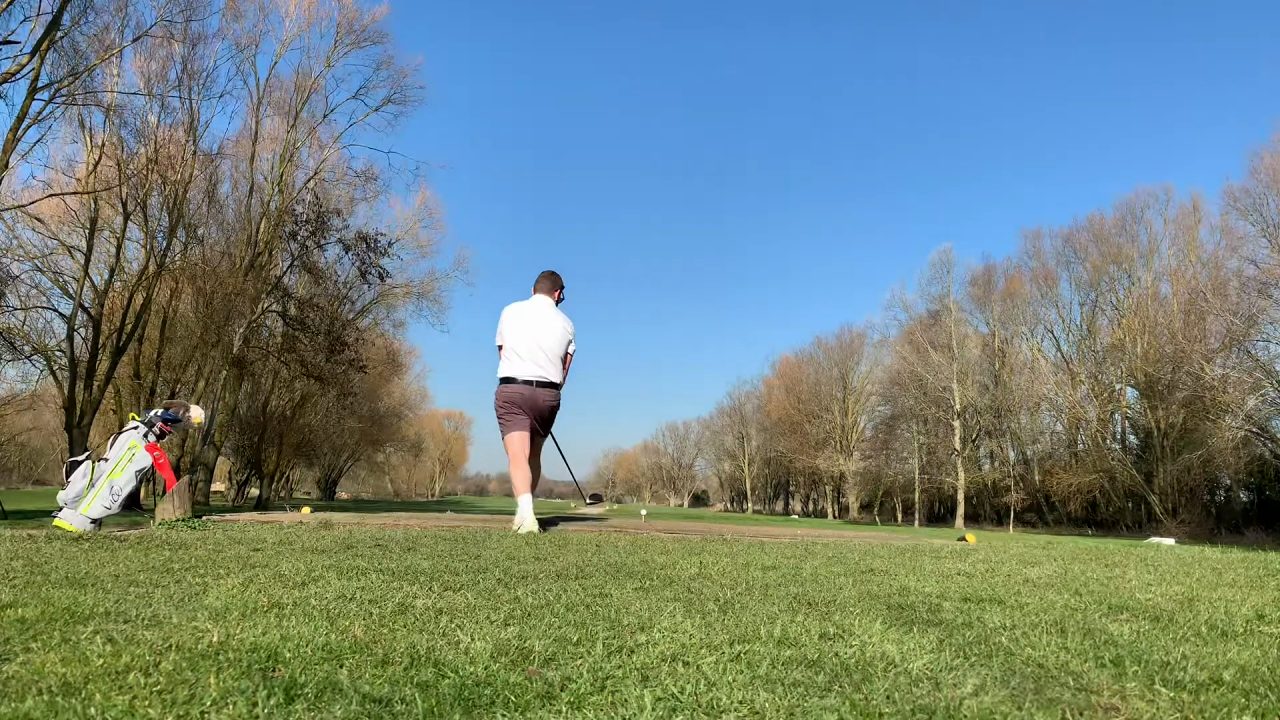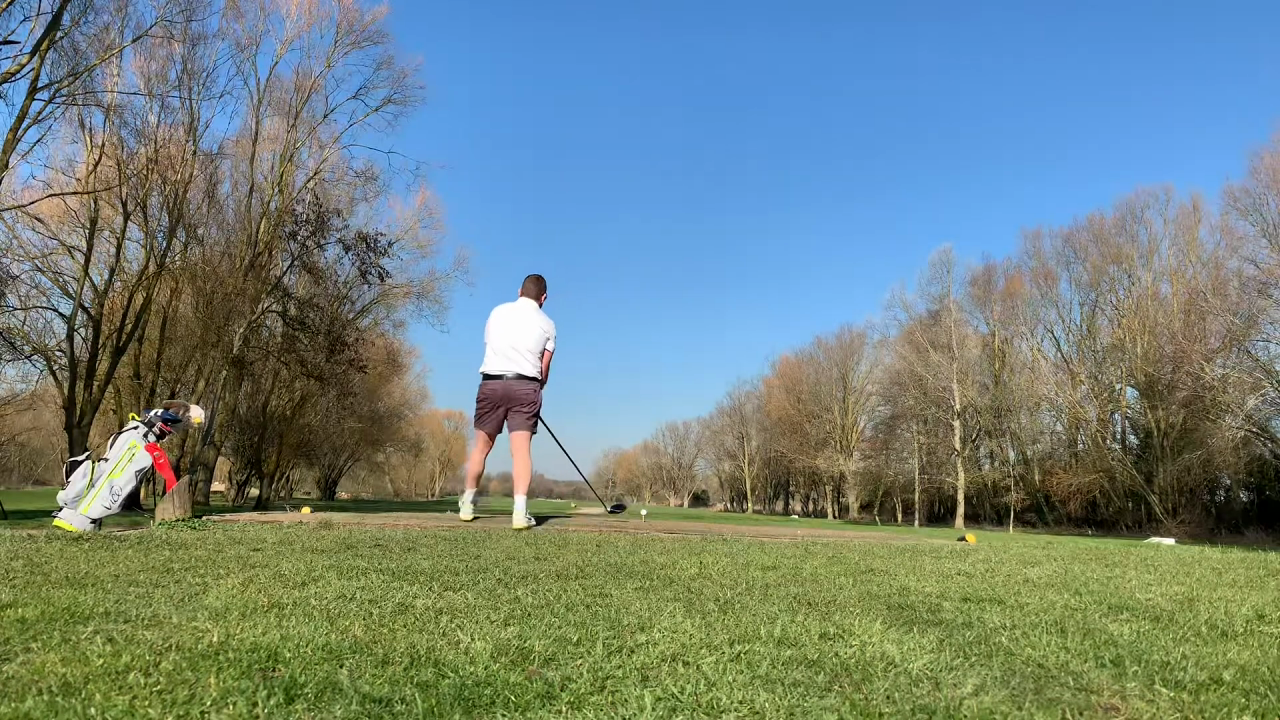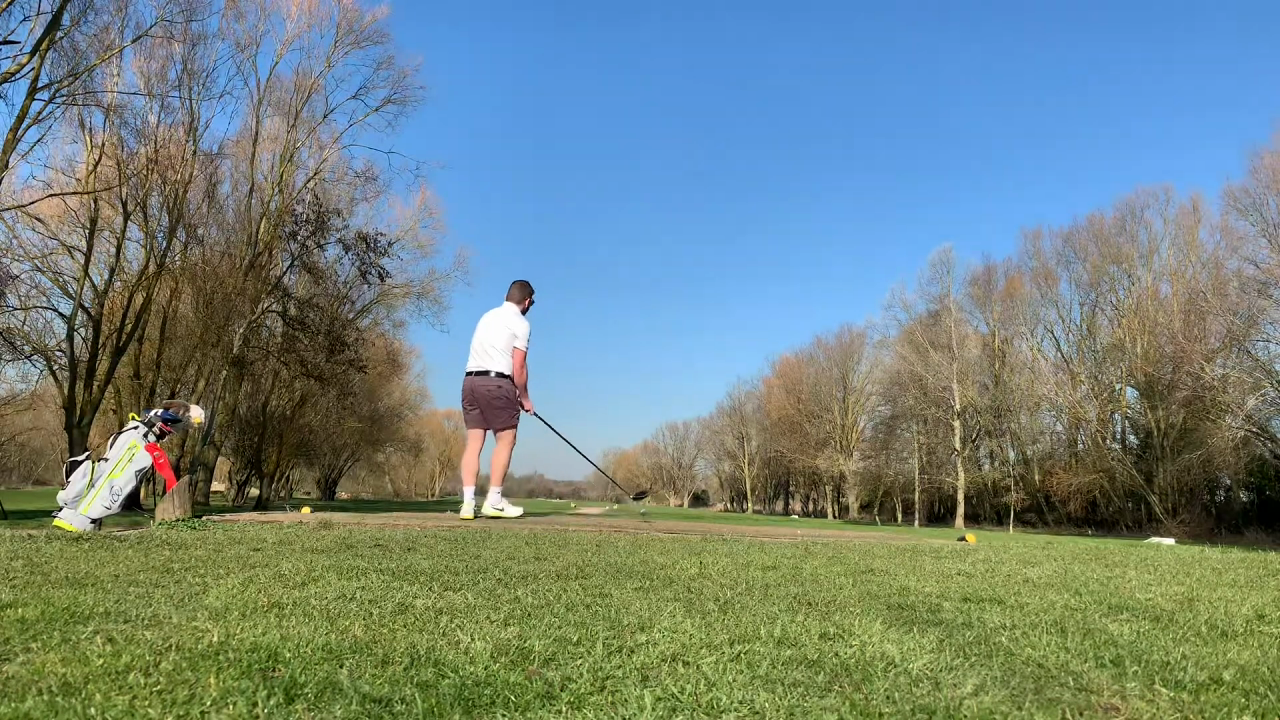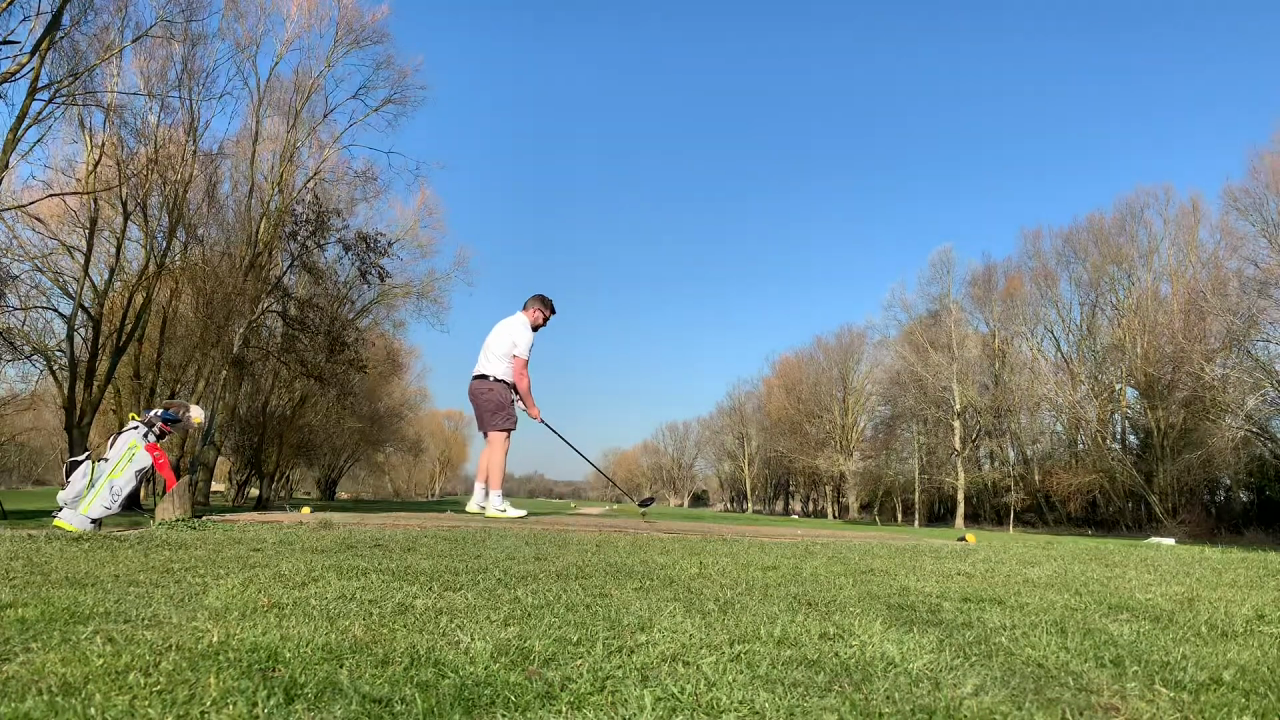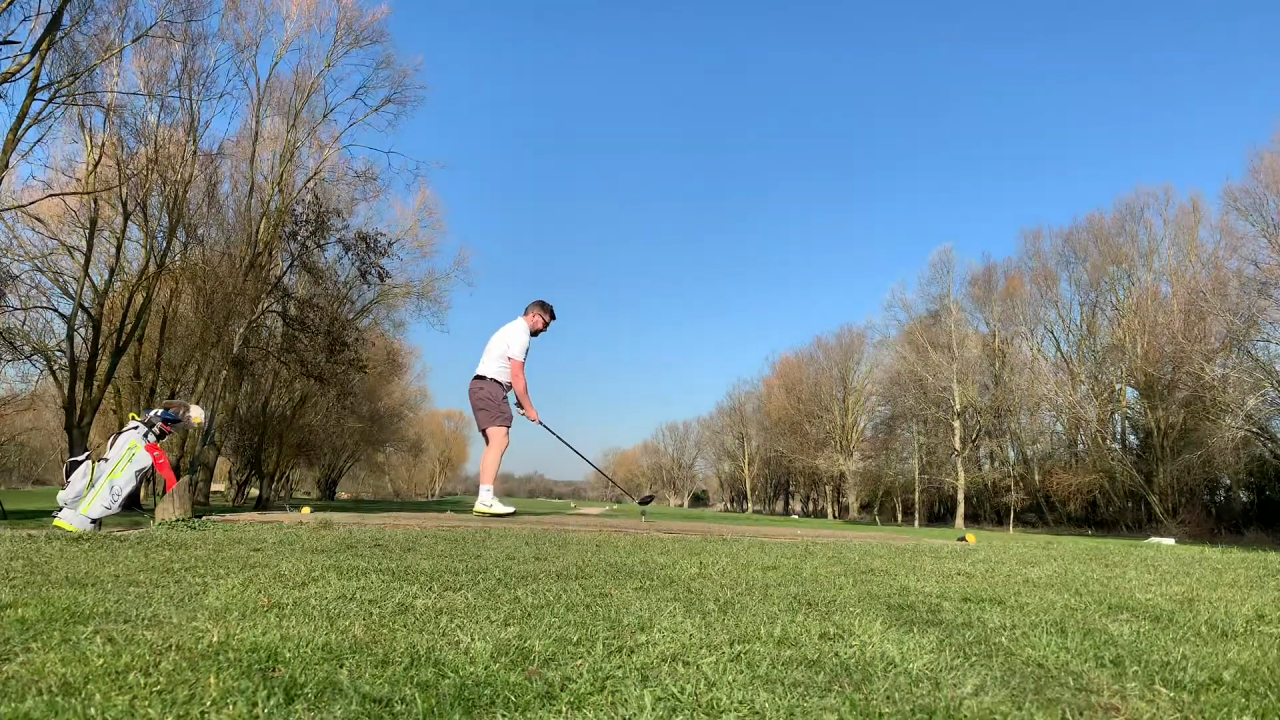
dt=0.5s
person 1, frame 1
left shoulder: (510, 311)
right shoulder: (565, 323)
left elbow: (502, 354)
right elbow: (564, 370)
left hip: (512, 390)
right hip: (548, 392)
left knee: (518, 457)
right knee: (533, 455)
left ankle: (526, 515)
right ankle: (525, 513)
person 1, frame 2
left shoulder: (497, 312)
right shoulder: (546, 324)
right elbow: (543, 369)
right wrist: (536, 394)
left hip: (492, 384)
right hip: (524, 387)
left knee: (481, 446)
right knee: (521, 451)
left ankle: (467, 503)
right ankle: (520, 510)
person 1, frame 3
left shoulder: (488, 316)
right shoulder: (520, 323)
right elbow: (518, 367)
left wrist: (514, 393)
right wrist: (524, 398)
left hip: (471, 381)
right hip: (496, 384)
left knee: (473, 443)
right knee: (505, 441)
left ankle: (468, 503)
right ankle: (494, 501)
person 1, frame 4
left shoulder: (508, 323)
right shoulder: (524, 332)
right elbow: (520, 375)
left wrist: (519, 397)
right wrist: (531, 406)
left hip: (479, 385)
right hip: (494, 388)
left knee: (492, 444)
right knee: (500, 444)
left ankle: (478, 499)
right ankle: (496, 504)
person 1, frame 5
left shoulder: (514, 329)
right shoulder: (520, 334)
right elbow: (517, 376)
left wrist: (521, 403)
right wrist: (529, 408)
left hip: (485, 388)
right hip: (488, 388)
left knee: (493, 443)
right knee: (499, 440)
left ankle: (483, 499)
right ankle: (486, 499)
